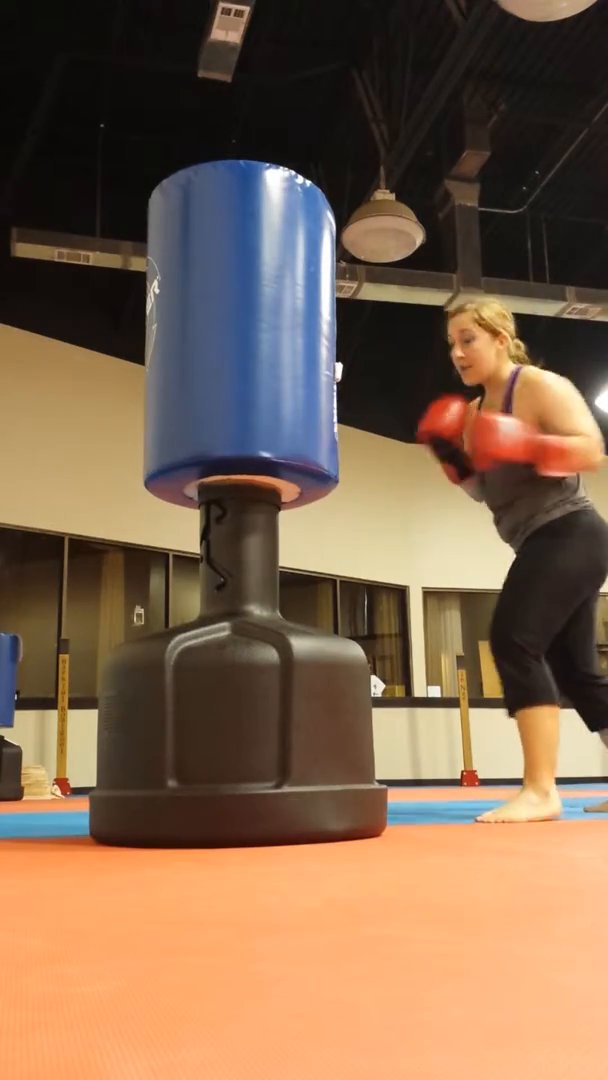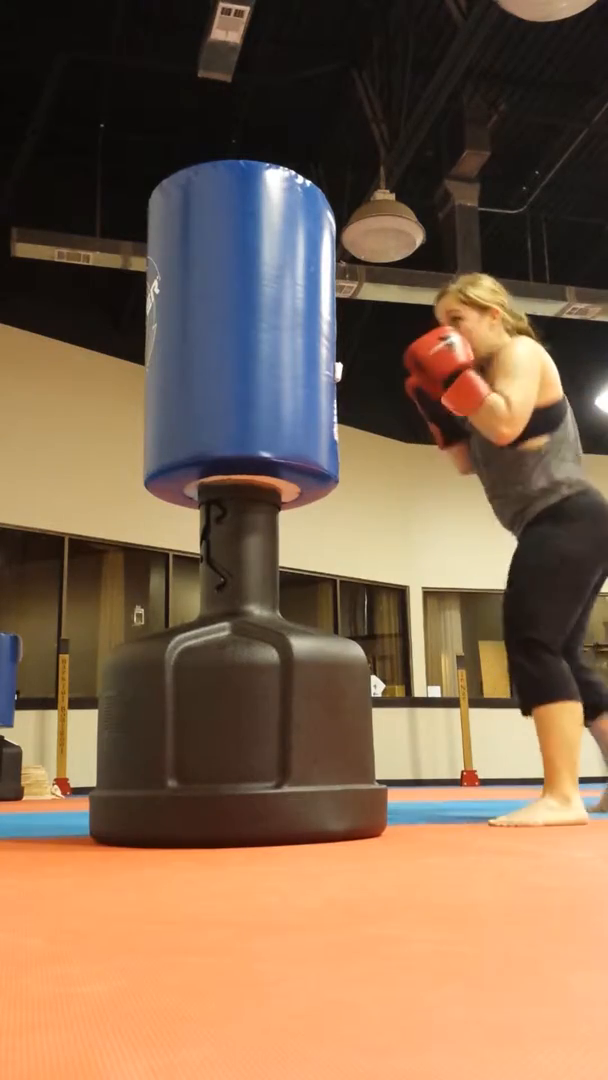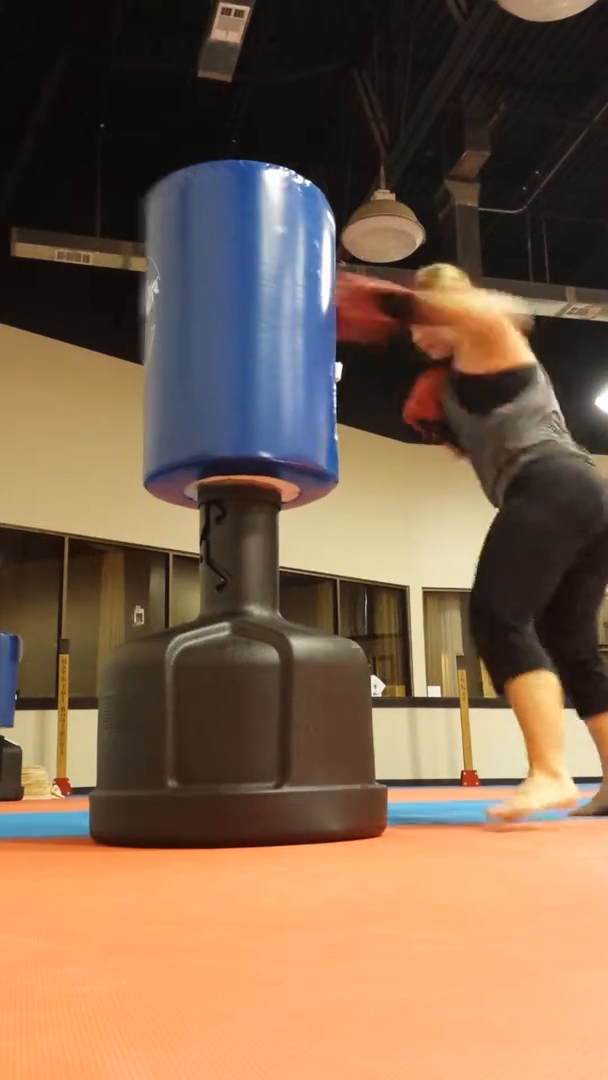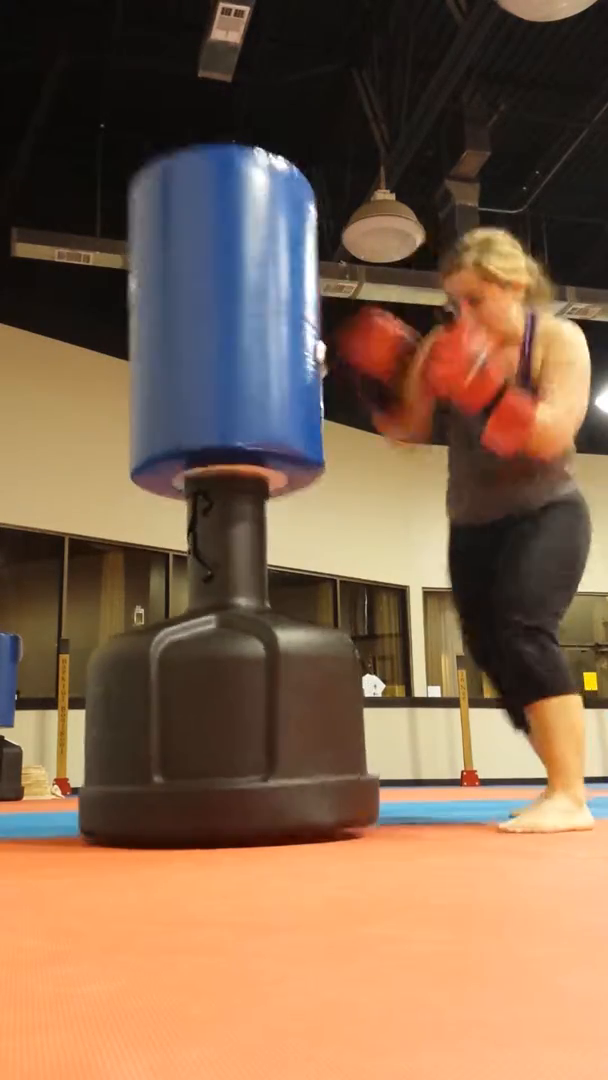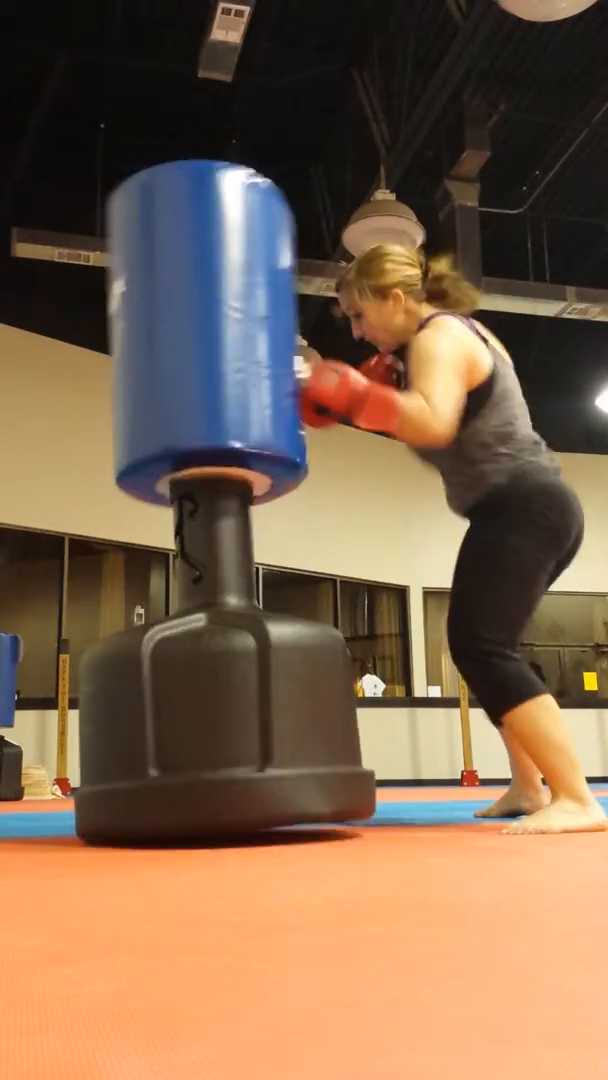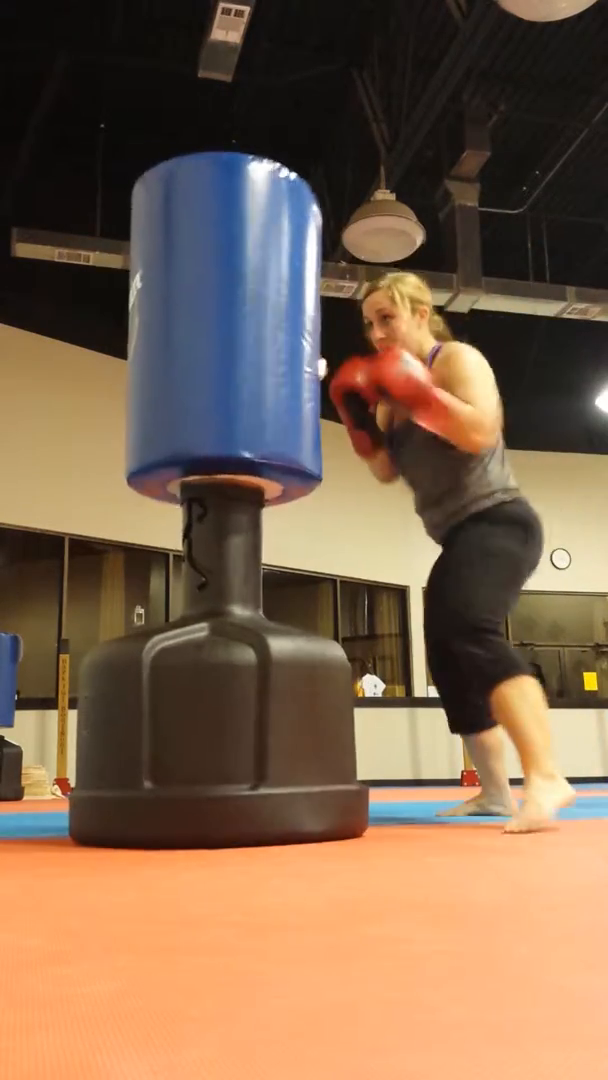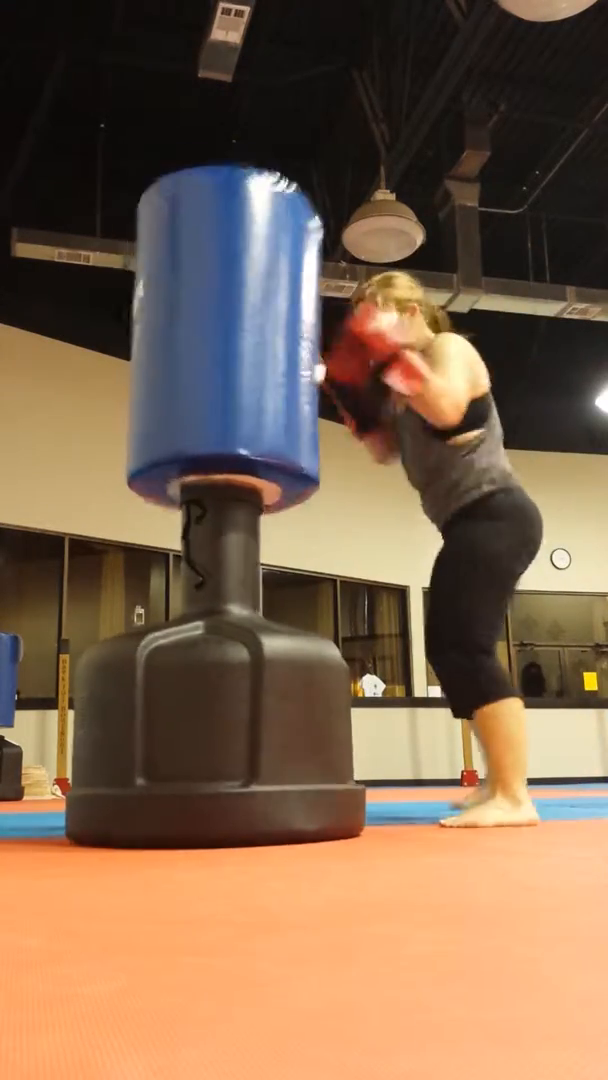
dt=0.4s
person 1, frame 1
left shoulder: (540, 385)
right shoulder: (475, 411)
right elbow: (480, 488)
left wrist: (529, 447)
right wrist: (449, 452)
right hip: (546, 547)
left knee: (514, 645)
left ankle: (540, 790)
person 1, frame 2
left shoulder: (521, 353)
right shoulder: (481, 375)
left elbow: (504, 427)
right elbow: (466, 460)
left wrist: (457, 377)
right wrist: (437, 408)
right hip: (559, 529)
left knee: (531, 640)
right knee: (562, 656)
left ankle: (562, 795)
person 1, frame 3
left shoulder: (485, 334)
right shoulder: (460, 370)
left elbow: (501, 312)
left wrist: (400, 302)
right wrist: (445, 426)
left hip: (549, 491)
left knee: (496, 619)
left ankle: (550, 778)
person 1, frame 4
left shoulder: (559, 339)
right shoulder: (441, 345)
left elbow: (551, 436)
right elbow: (400, 428)
left wrist: (485, 383)
right wrist: (385, 377)
left hip: (547, 517)
right hip: (475, 529)
left knee: (523, 632)
right knee: (504, 666)
left ankle: (569, 798)
right ankle: (561, 787)
person 1, frame 5
left shoulder: (437, 336)
right shoulder: (464, 333)
left elbow: (431, 424)
left wrist: (345, 392)
right wrist: (361, 398)
left hip: (520, 511)
right hip: (542, 509)
left knee: (481, 648)
right knee: (482, 648)
right ankle: (529, 785)
person 1, frame 6
left shoulder: (457, 360)
right shoulder: (389, 393)
left elbow: (482, 435)
right elbow: (386, 469)
left wrist: (421, 393)
right wrist: (357, 418)
left hip: (498, 524)
right hip: (463, 537)
left knee: (466, 629)
right knee: (451, 658)
left ankle: (545, 777)
right ankle: (493, 790)
person 1, frame 7
left shoulder: (450, 350)
right shoulder: (399, 383)
left elbow: (444, 412)
right elbow: (383, 450)
left wrist: (399, 356)
left hip: (495, 517)
right hip: (470, 528)
left knee: (464, 645)
right knee: (451, 650)
left ankle: (512, 797)
right ankle: (499, 782)
